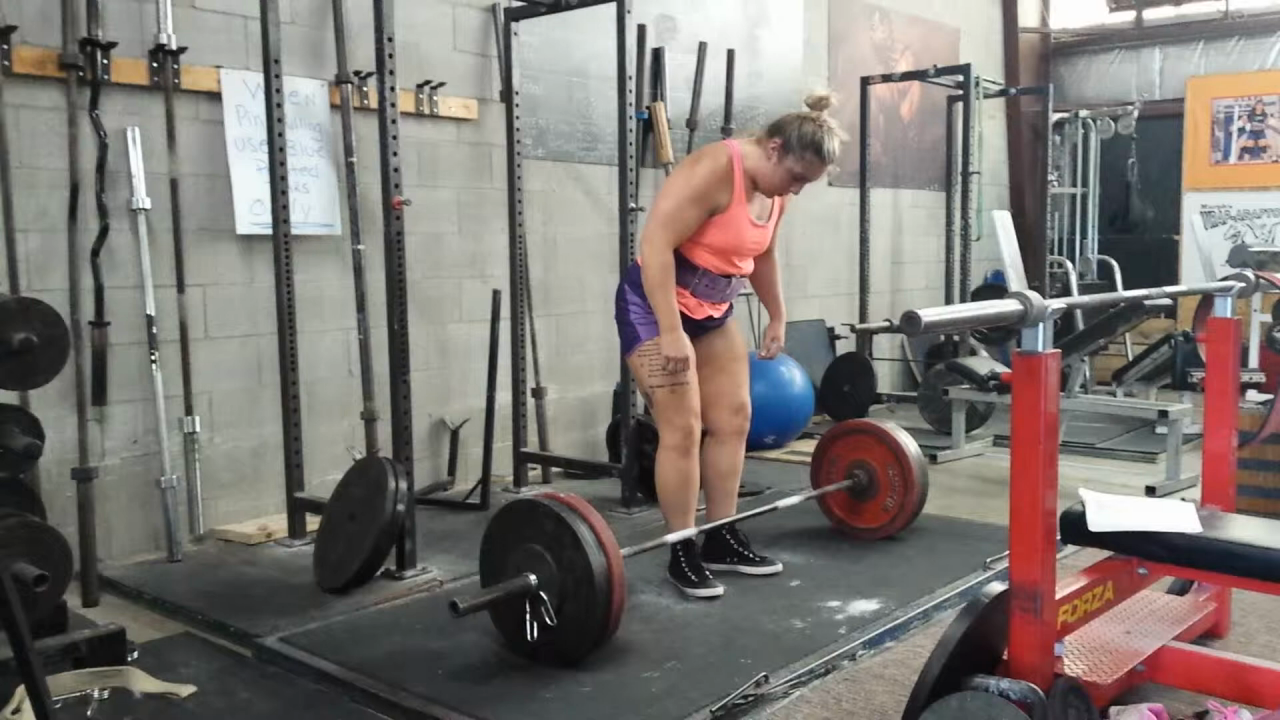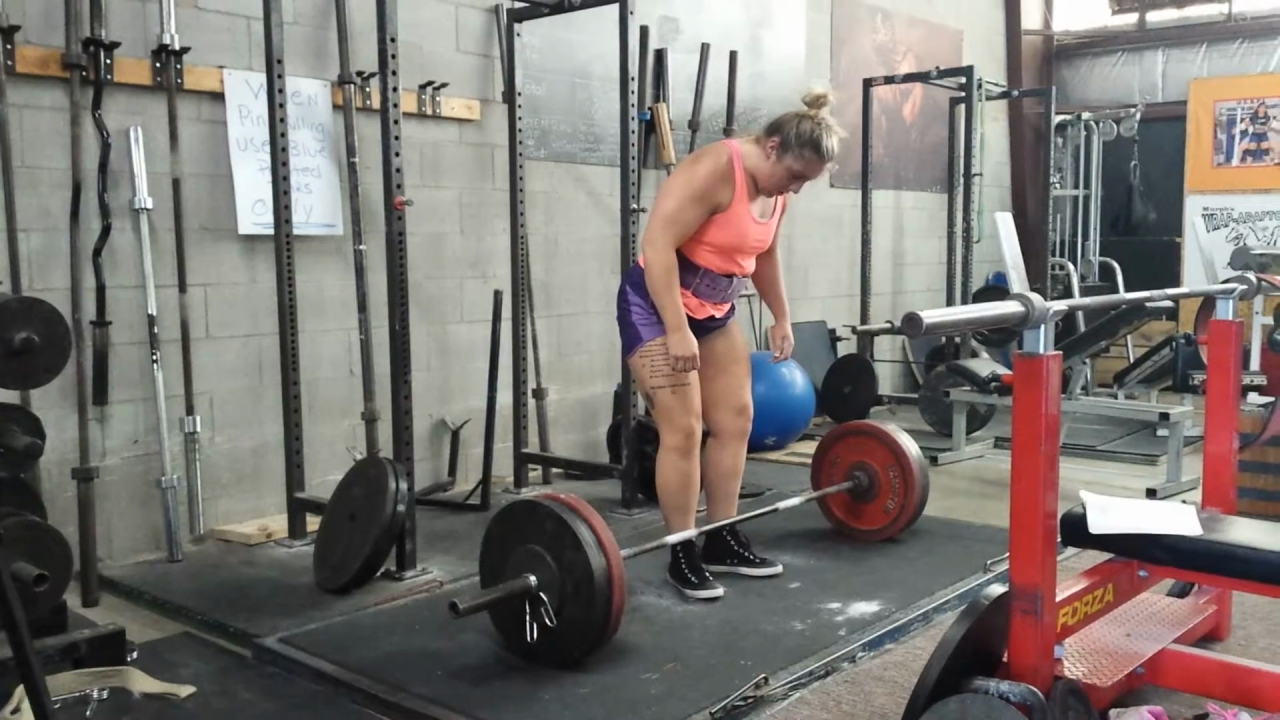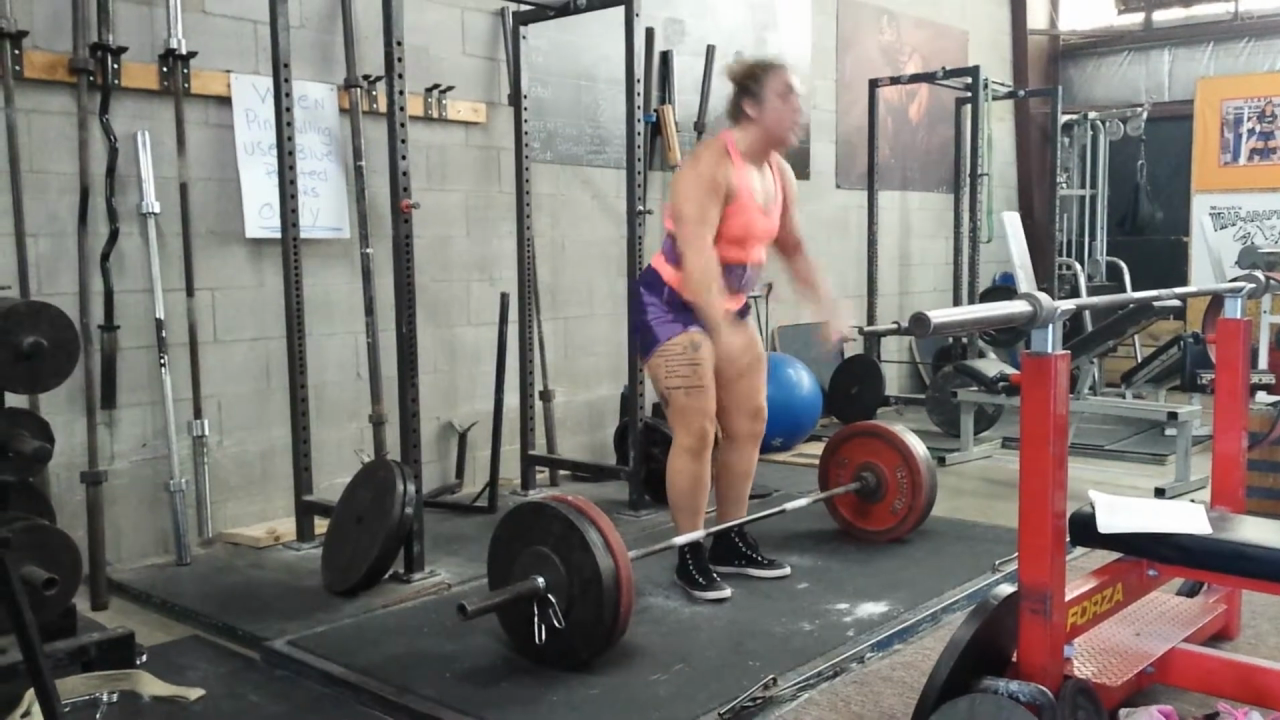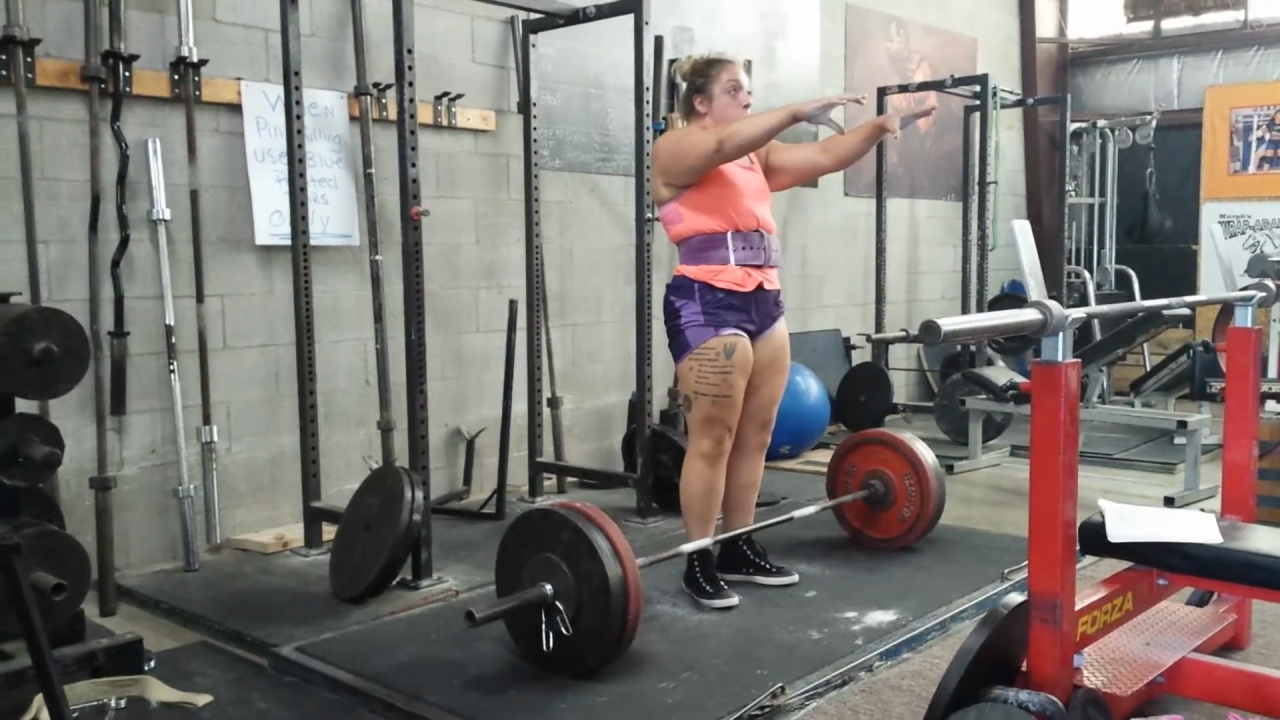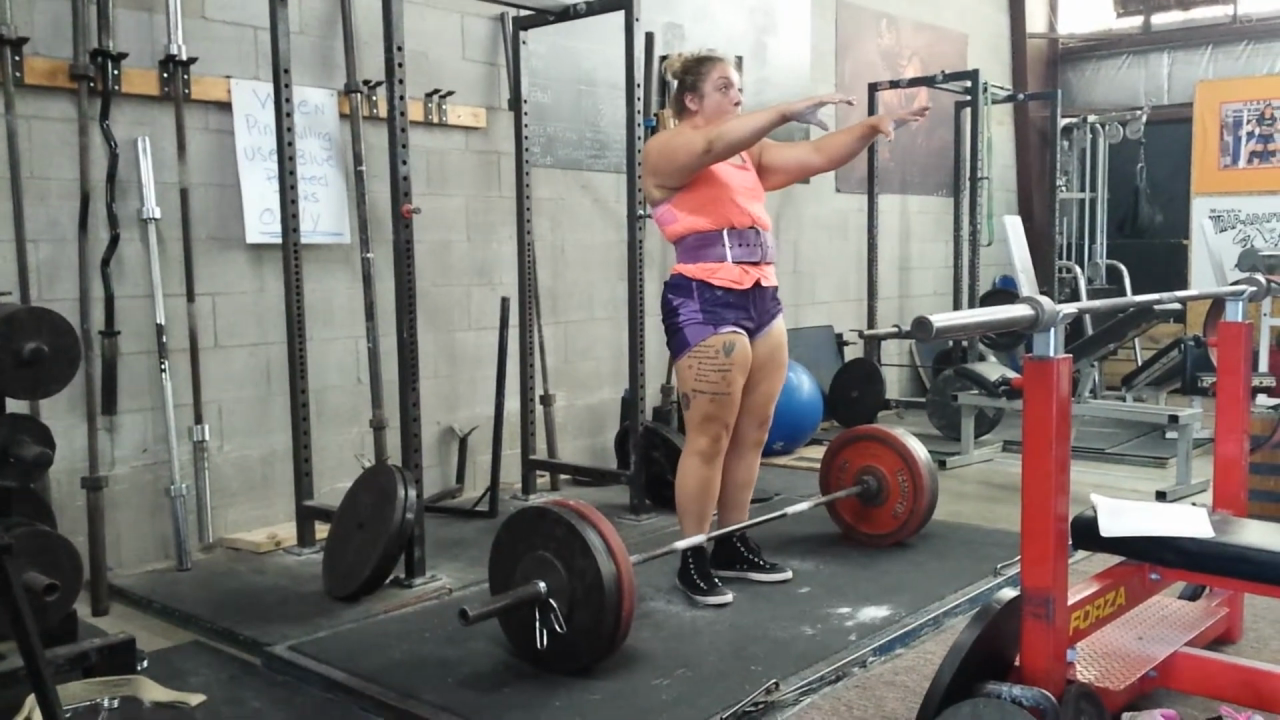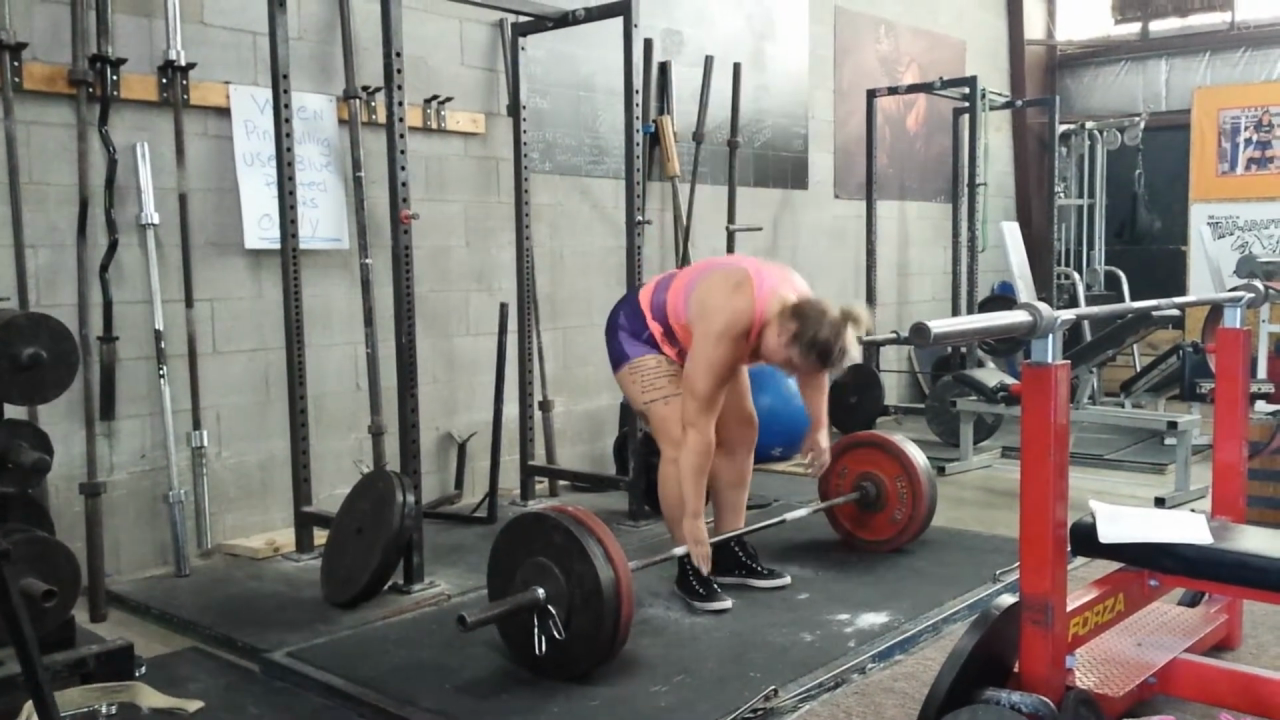
dt=0.7s
person 1, frame 1
left shoulder: (775, 188)
right shoulder: (712, 170)
right elbow: (655, 244)
left wrist: (777, 316)
right wrist: (670, 332)
left hip: (712, 311)
right hip: (654, 305)
left knee: (733, 419)
right knee: (682, 429)
left ankle: (722, 538)
right ankle: (682, 553)
person 1, frame 2
left shoulder: (775, 186)
right shoulder: (712, 170)
right elbow: (658, 244)
left wrist: (782, 317)
right wrist: (677, 329)
left hip: (715, 311)
right hip: (656, 306)
left knee: (735, 420)
right knee: (683, 430)
left ankle: (722, 539)
right ankle: (682, 554)
person 1, frame 3
left shoulder: (777, 171)
right shoulder: (712, 163)
left elbow: (792, 247)
right elbow: (694, 253)
left wrist: (825, 307)
right wrist: (721, 332)
left hip: (730, 310)
right hip: (670, 305)
left knee: (748, 422)
right knee: (696, 432)
left ankle: (732, 540)
right ankle: (691, 554)
person 1, frame 4
left shoulder: (755, 157)
right shoulder: (674, 148)
left elbow: (823, 157)
right elbow: (724, 144)
left wrist: (877, 128)
right wrist: (797, 111)
left hip: (764, 301)
right hip: (707, 303)
left knee: (755, 435)
right knee: (712, 439)
left ankle: (739, 549)
right ankle: (698, 562)
person 1, frame 5
left shoulder: (748, 151)
right shoulder: (665, 150)
left elbow: (816, 157)
right elbow: (714, 144)
left wrist: (871, 127)
right wrist: (788, 110)
left hip: (761, 300)
right hip: (704, 303)
left knee: (751, 434)
right knee: (709, 437)
left ankle: (731, 545)
right ankle: (692, 560)
person 1, frame 6
left shoulder: (800, 308)
right shoulder: (727, 323)
left elbow: (814, 370)
right elbow: (697, 426)
left wrist: (819, 429)
right wrist: (692, 519)
left hip: (692, 336)
right hip: (641, 331)
left knee: (743, 430)
right knee: (680, 442)
left ankle: (729, 552)
right ankle: (690, 568)
